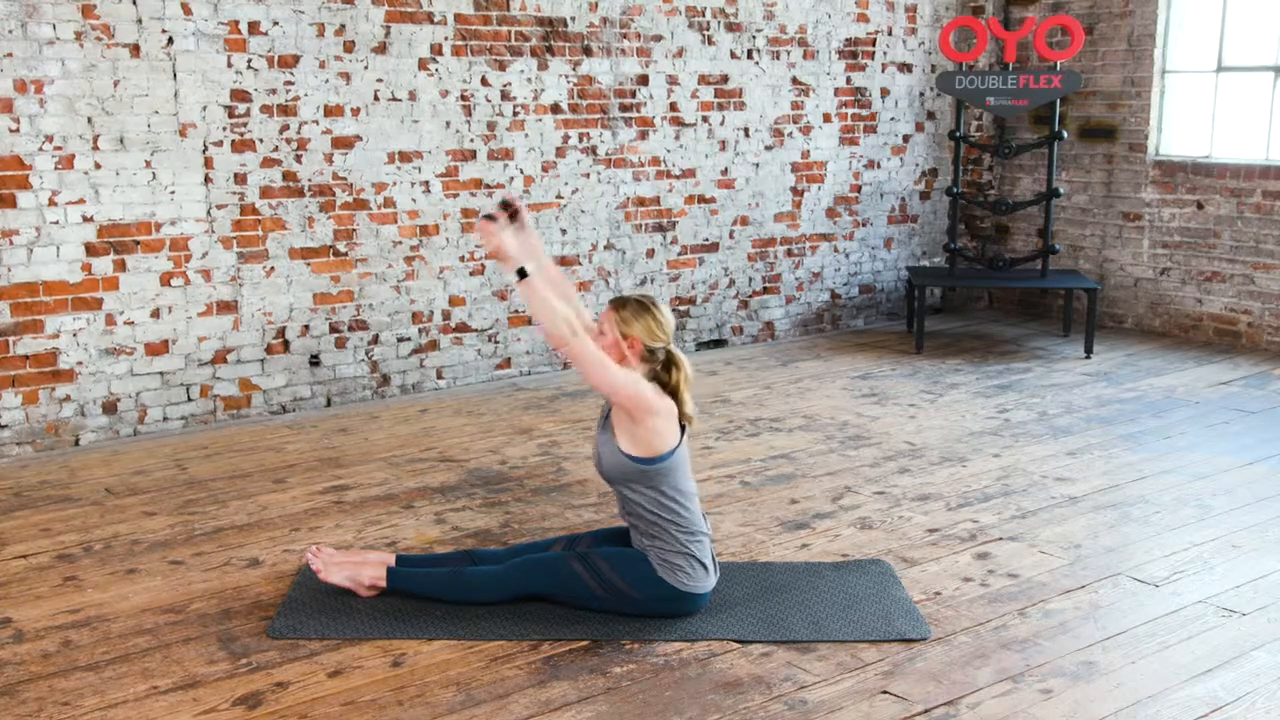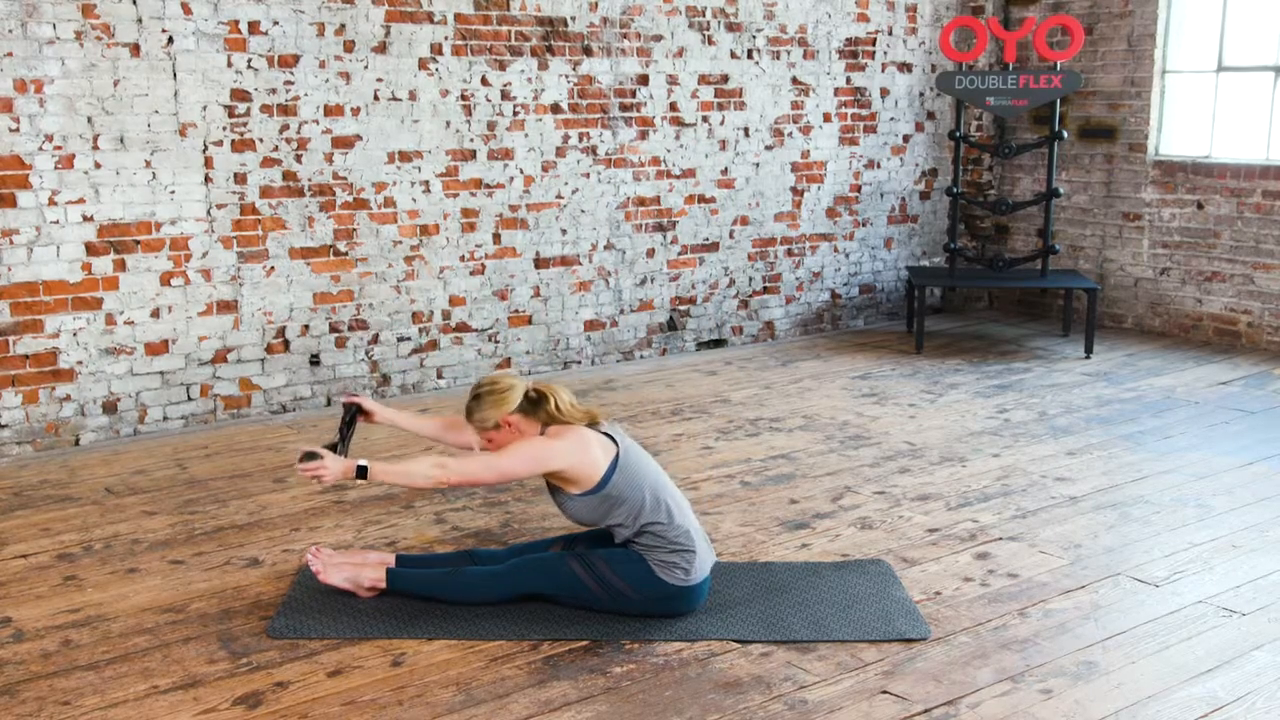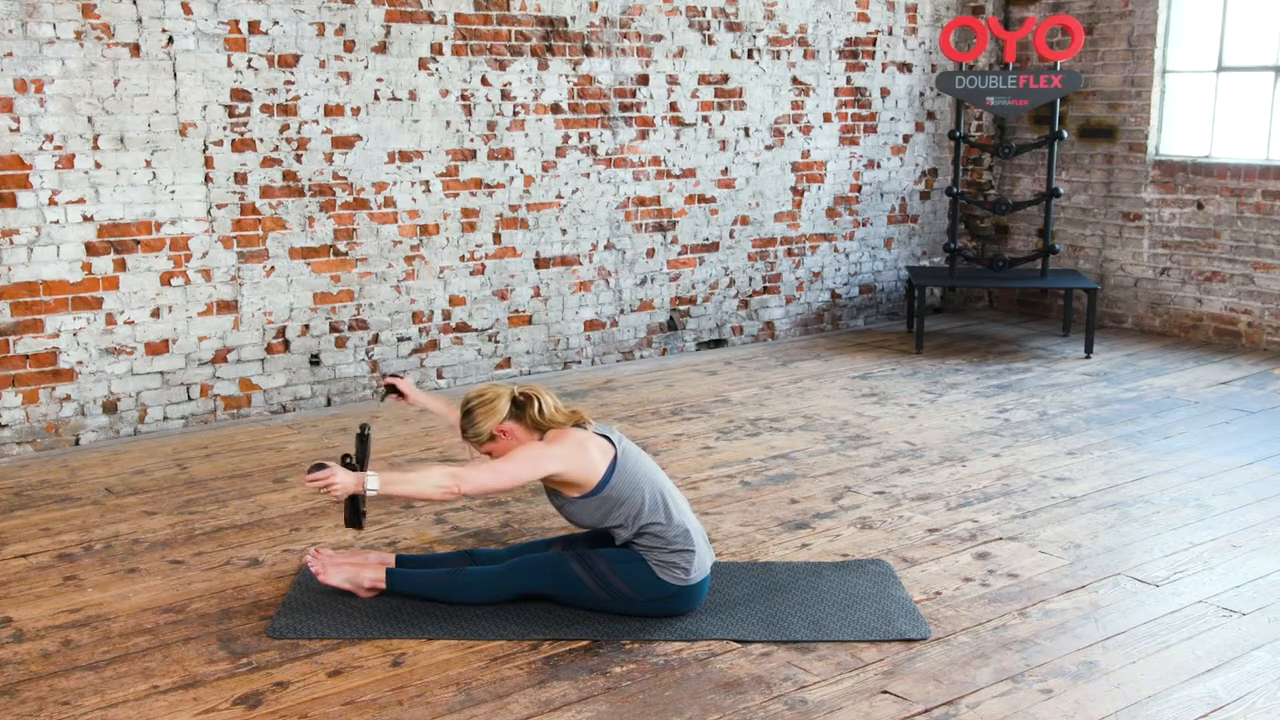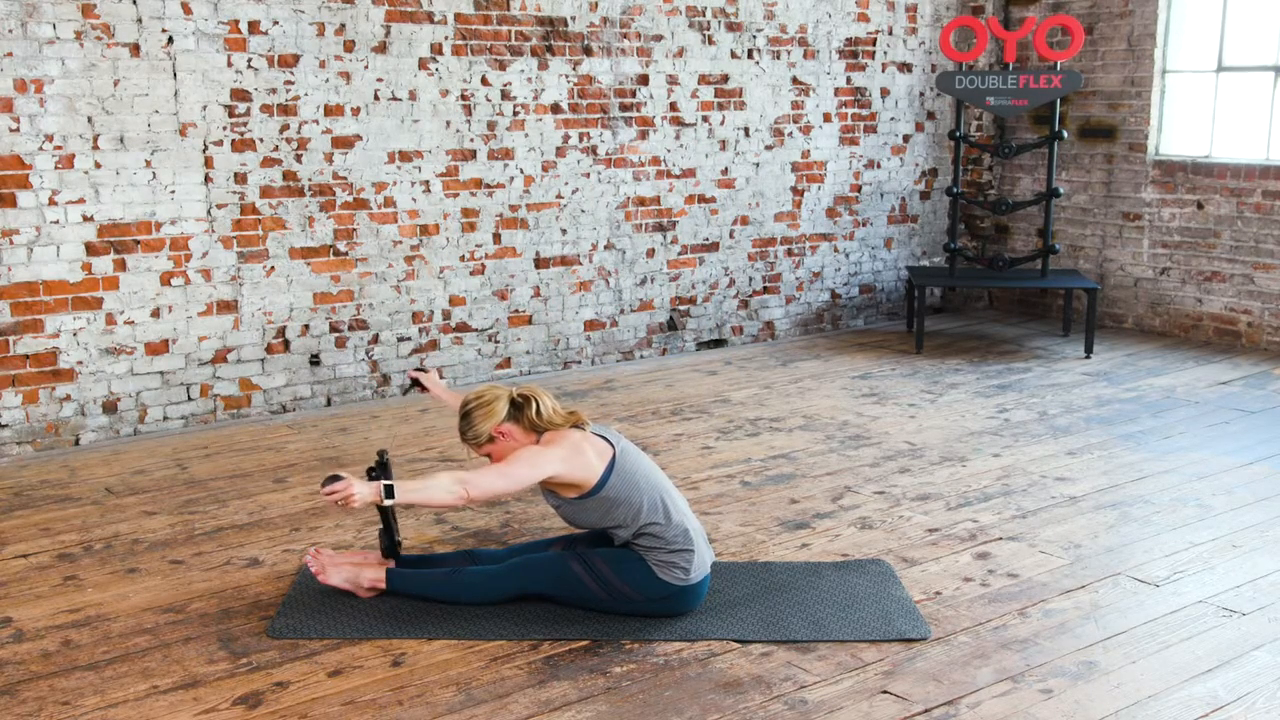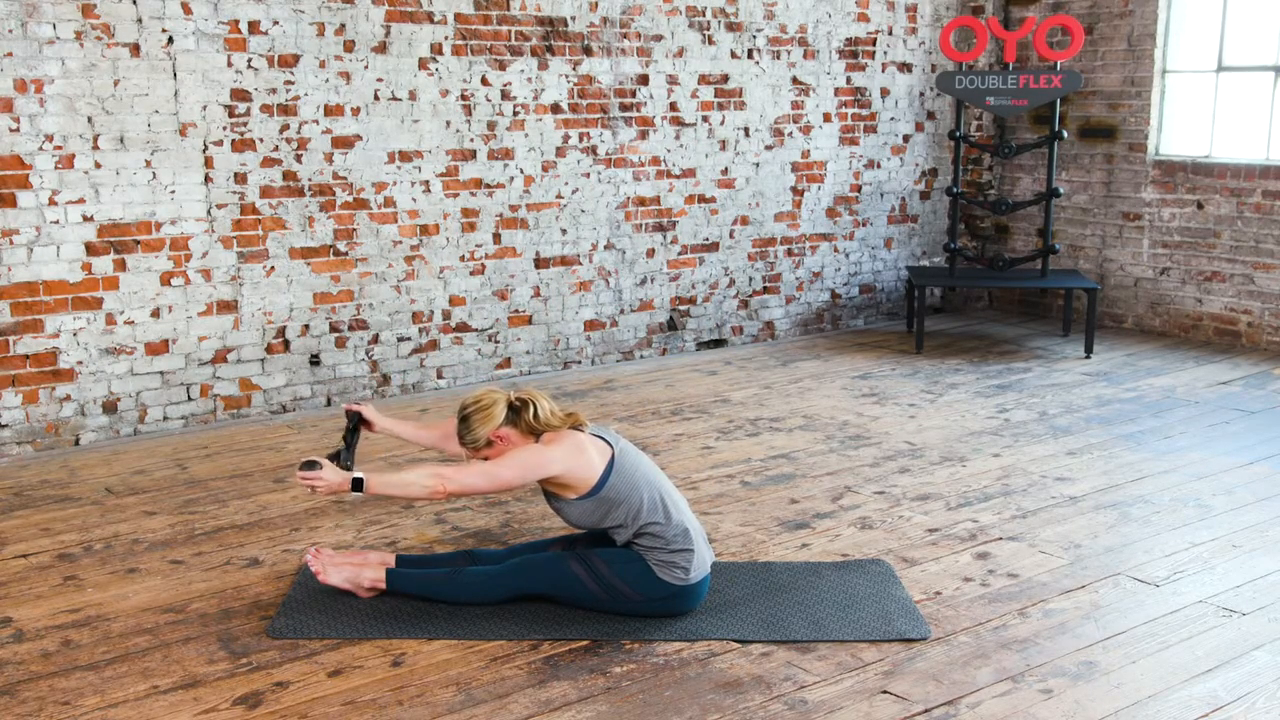
dt=1s
person 1, frame 1
left shoulder: (646, 404)
right shoulder: (635, 390)
left elbow: (568, 338)
right elbow: (573, 316)
left wrist: (517, 262)
right wrist: (527, 241)
left hip: (674, 580)
right hip: (651, 549)
left knee: (526, 576)
right knee: (512, 556)
left ankle: (379, 578)
right ankle: (386, 562)
person 1, frame 2
left shoulder: (558, 447)
right shoulder: (553, 424)
left elbow: (446, 472)
right elbow: (457, 431)
left wrist: (353, 469)
right wrist: (383, 414)
left hip: (671, 578)
right hip: (649, 548)
left knee: (522, 577)
right knee: (507, 558)
left ankle: (377, 577)
right ankle: (383, 562)
person 1, frame 3
left shoulder: (556, 451)
right shoulder: (557, 429)
left elbow: (454, 483)
right elbow: (476, 422)
left wrist: (362, 481)
right wrist: (419, 398)
left hip: (669, 579)
right hip: (652, 550)
left knee: (523, 576)
right knee: (508, 558)
left ankle: (376, 578)
right ankle: (385, 562)
person 1, frame 4
left shoulder: (555, 453)
right shoulder: (560, 432)
left elbow: (465, 487)
right elbow: (491, 416)
left wrist: (377, 491)
right wrist: (441, 391)
left hip: (669, 579)
right hip: (652, 549)
left knee: (521, 576)
right knee: (506, 558)
left ankle: (375, 578)
right ankle: (385, 561)
person 1, frame 5
left shoulder: (550, 455)
right shoulder: (554, 432)
left elbow: (442, 482)
right elbow: (456, 438)
left wrist: (350, 482)
right wrist: (385, 424)
left hip: (669, 578)
right hip: (653, 550)
left knee: (520, 576)
right knee: (505, 557)
left ankle: (375, 579)
right ankle: (382, 562)
